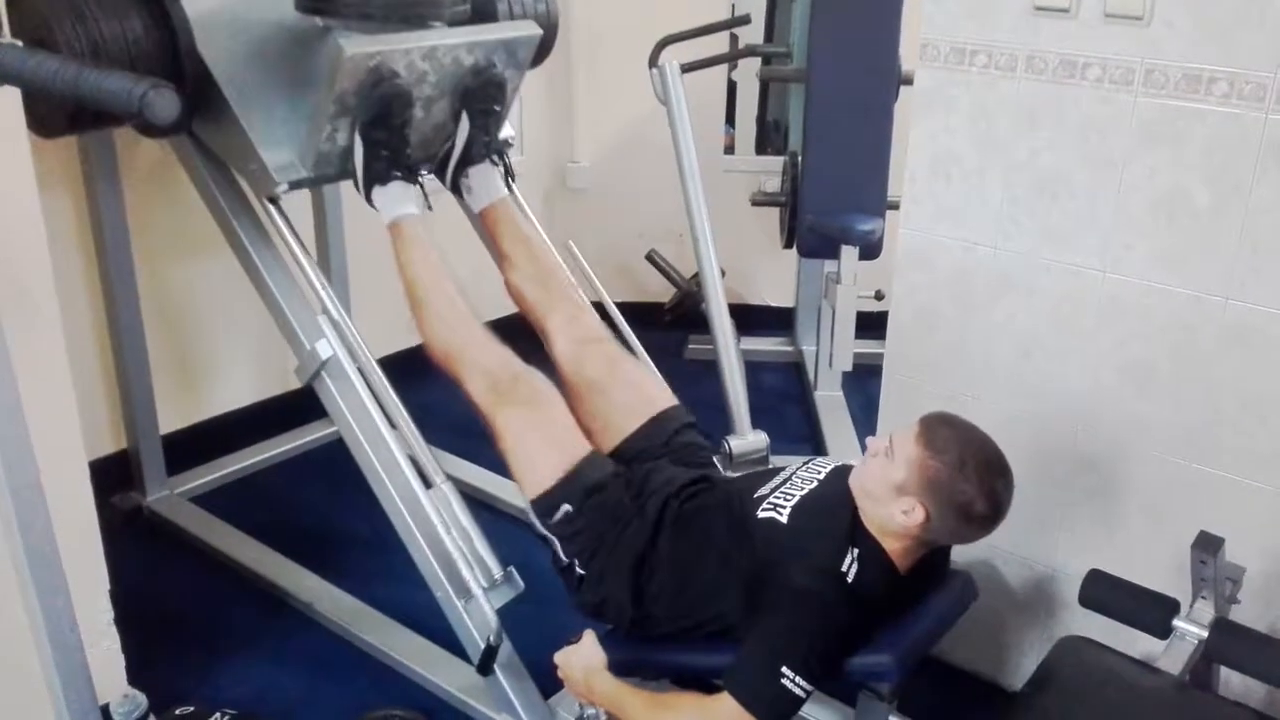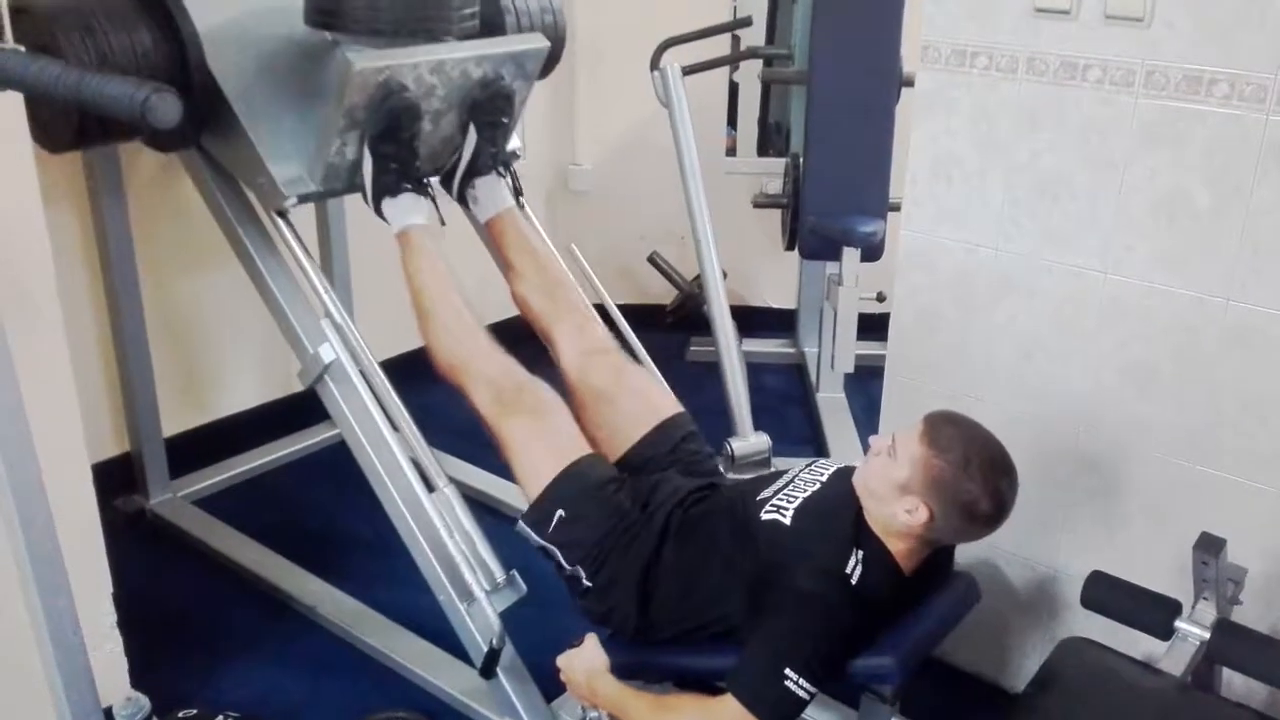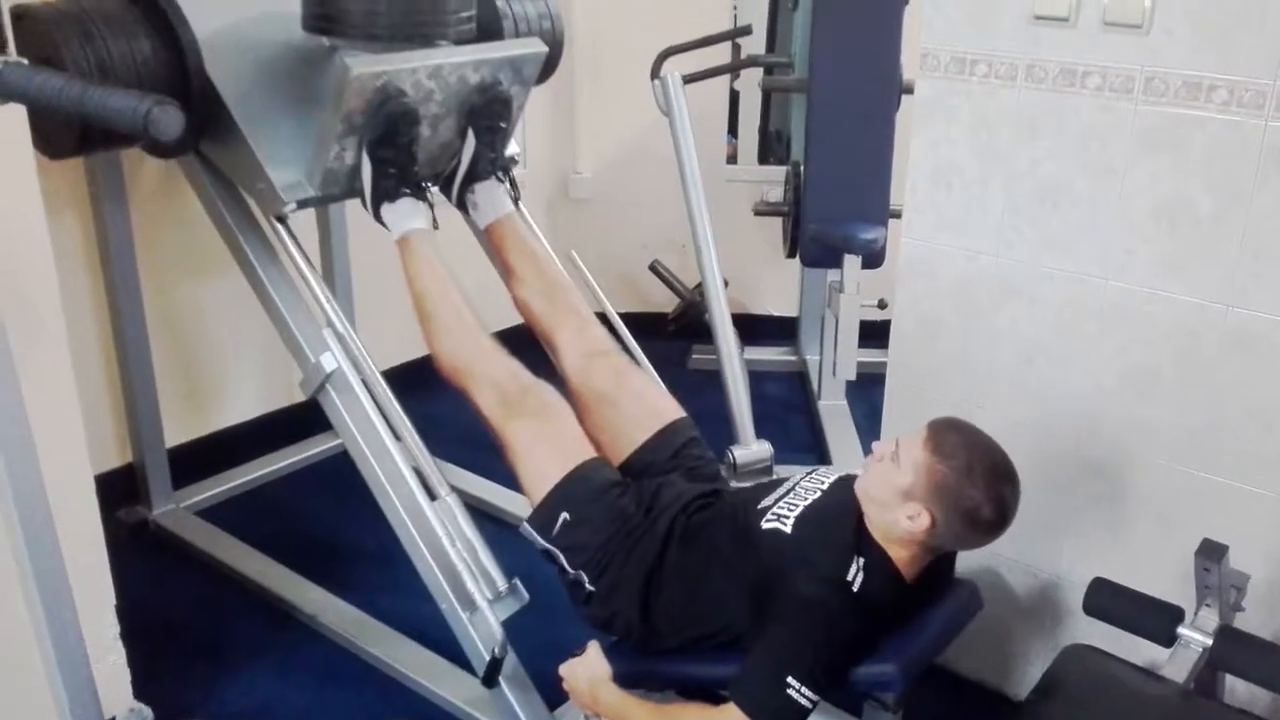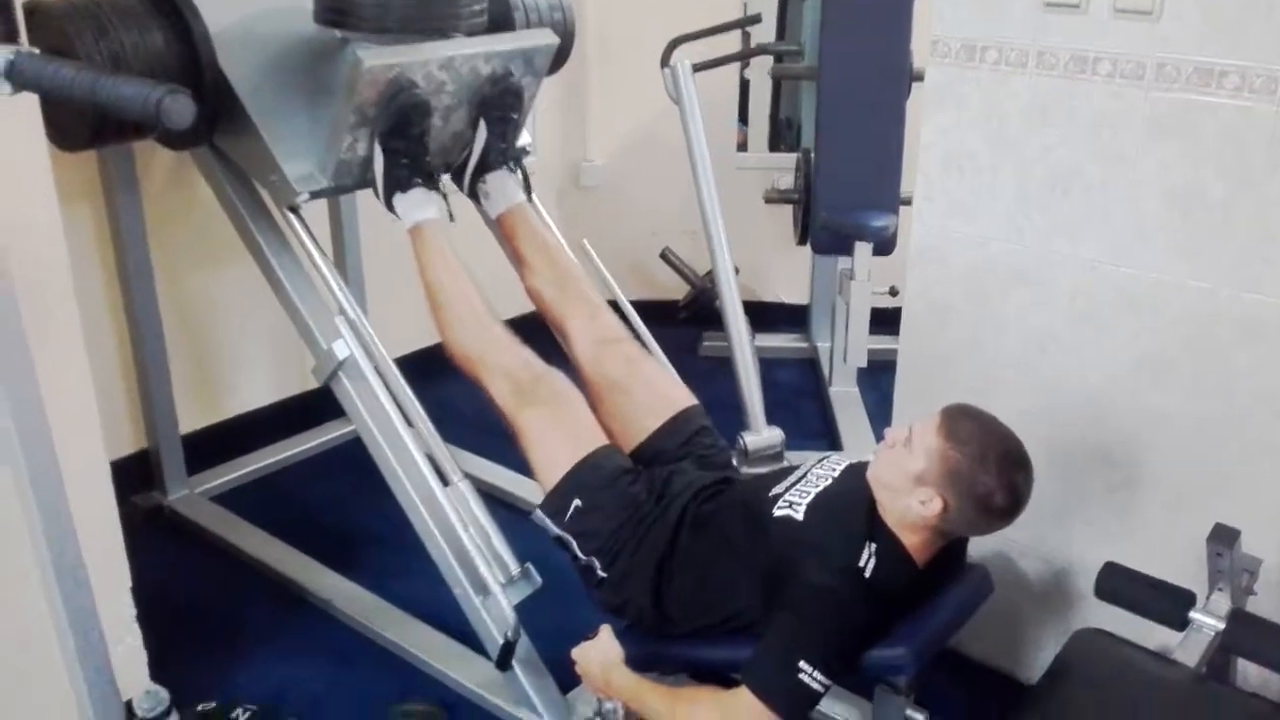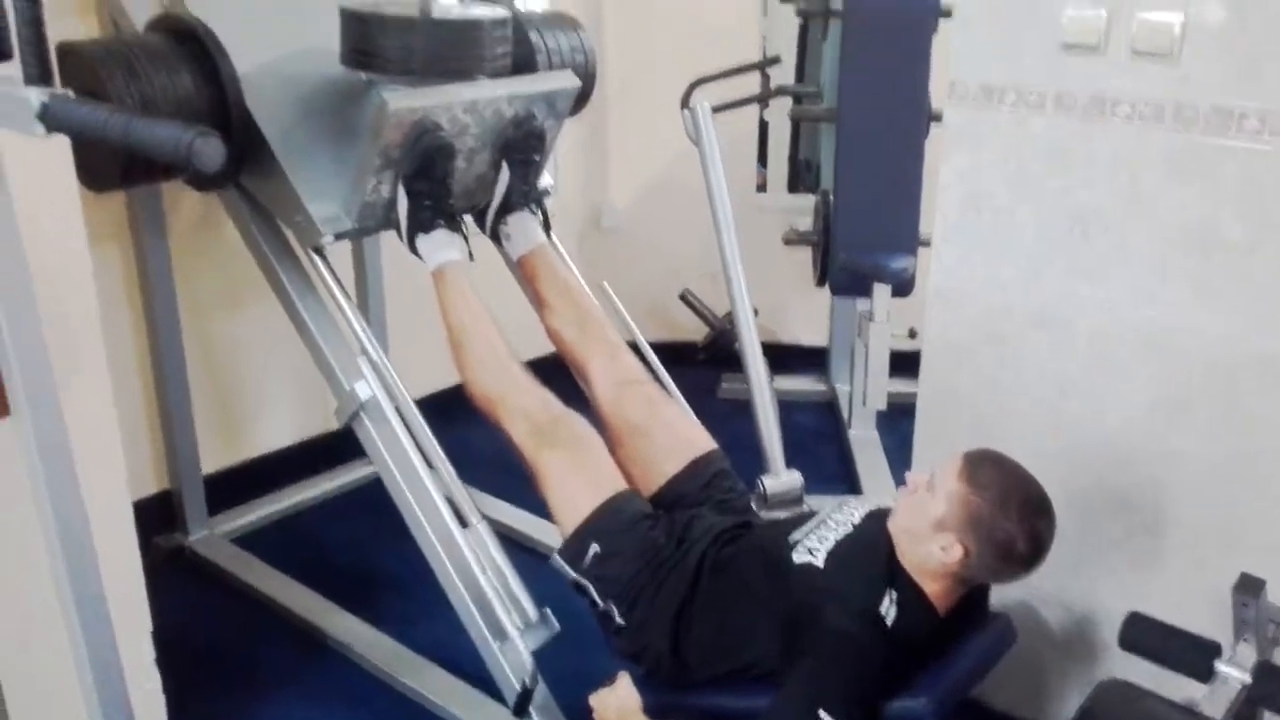
dt=0.2s
person 1, frame 1
left shoulder: (824, 595)
right shoulder: (907, 528)
left hip: (623, 556)
right hip: (692, 497)
left knee: (499, 374)
right knee: (575, 330)
left ankle: (399, 199)
right ankle: (482, 180)
person 1, frame 2
left shoulder: (827, 597)
right shoulder: (911, 531)
left hip: (626, 561)
right hip: (695, 499)
left knee: (508, 389)
right knee: (582, 339)
left ankle: (409, 211)
right ankle: (486, 188)
person 1, frame 3
left shoulder: (829, 603)
right shoulder: (910, 537)
left hip: (628, 565)
right hip: (698, 508)
left knee: (514, 392)
right knee: (584, 343)
left ankle: (408, 217)
right ankle: (486, 193)
person 1, frame 4
left shoulder: (840, 590)
right shoulder: (924, 528)
left hip: (643, 550)
right hip: (710, 491)
left knee: (526, 380)
right knee: (595, 329)
left ankle: (420, 206)
right ankle: (498, 183)
person 1, frame 5
left shoulder: (861, 634)
right shoulder: (944, 574)
left hip: (661, 595)
right hip: (728, 537)
left knee: (544, 421)
right knee: (615, 372)
left ankle: (443, 248)
right ankle: (519, 225)
